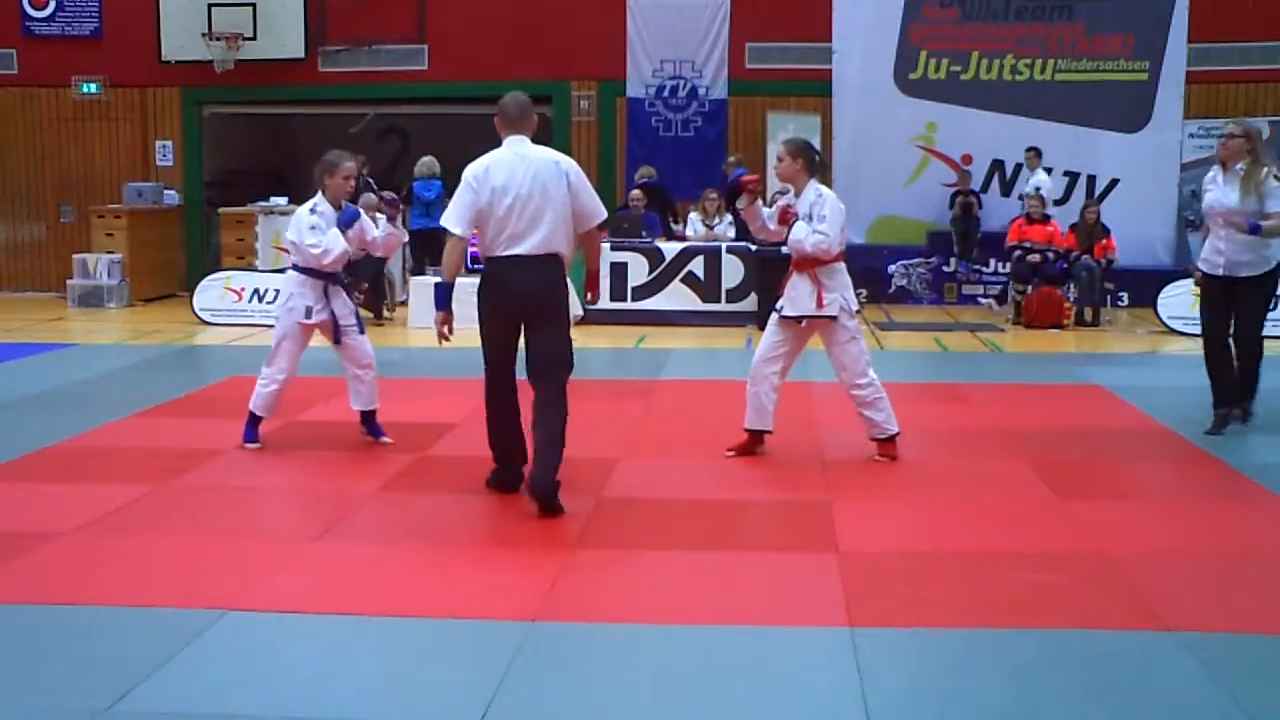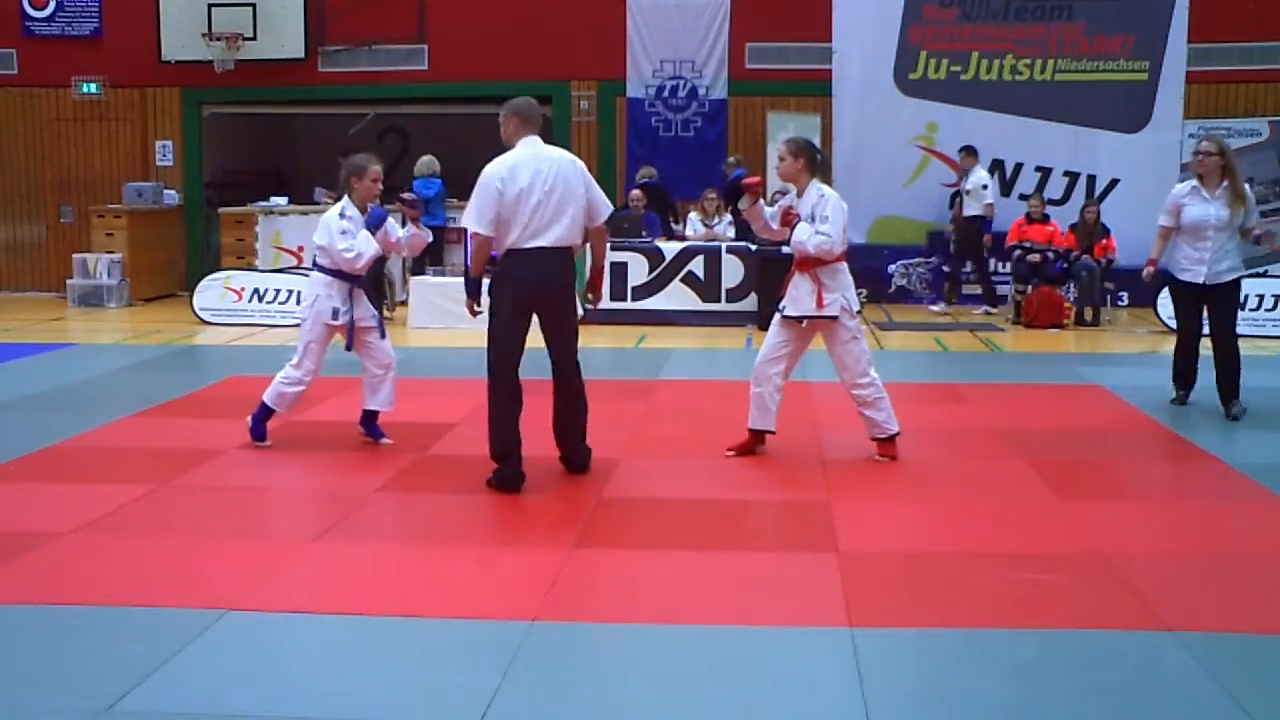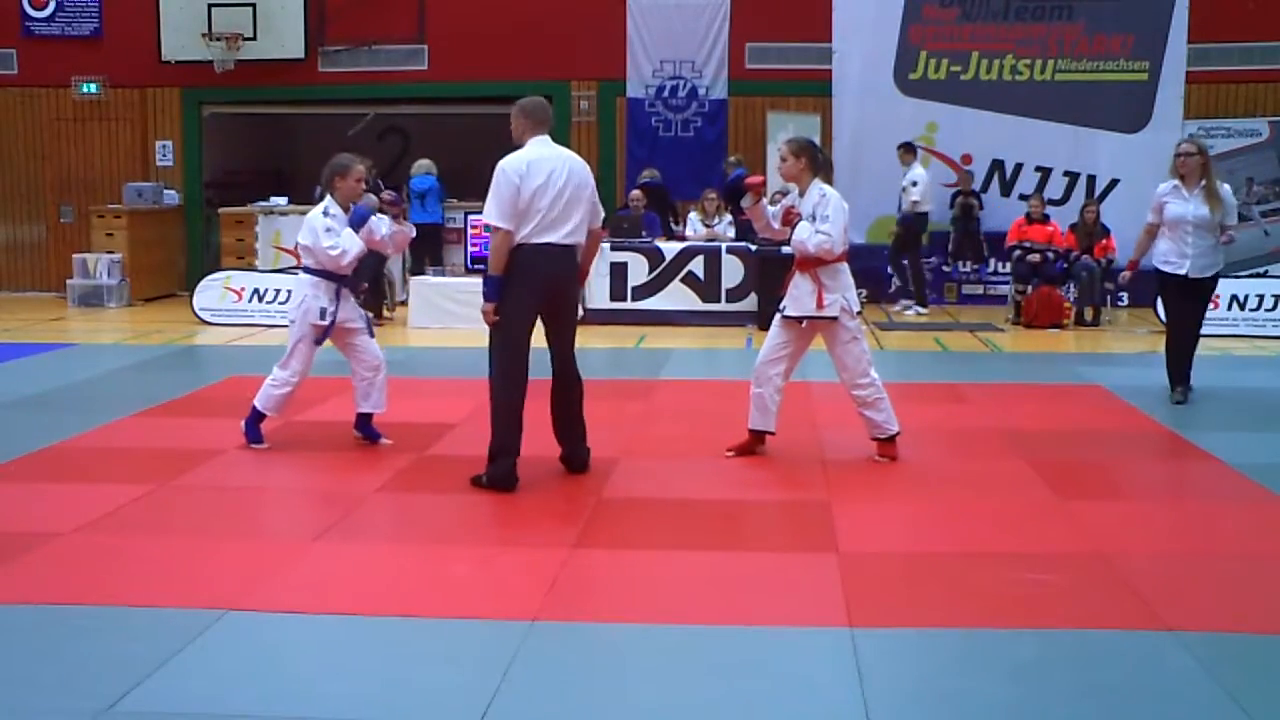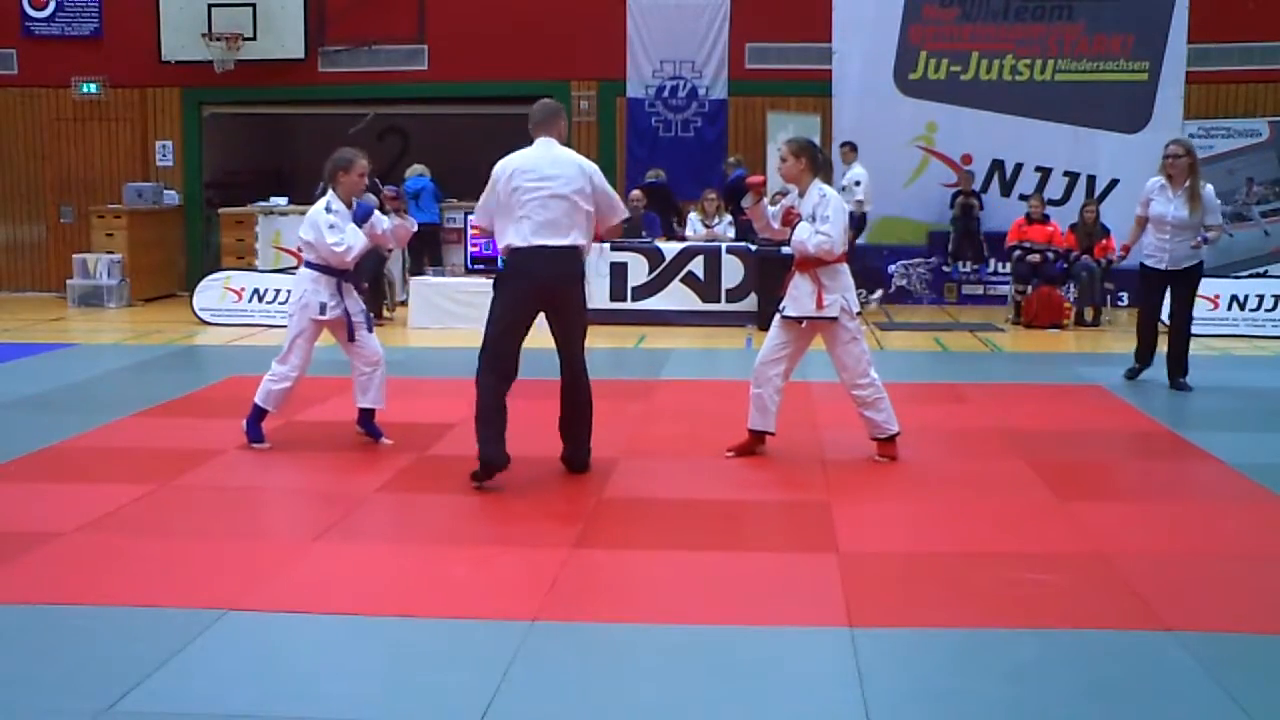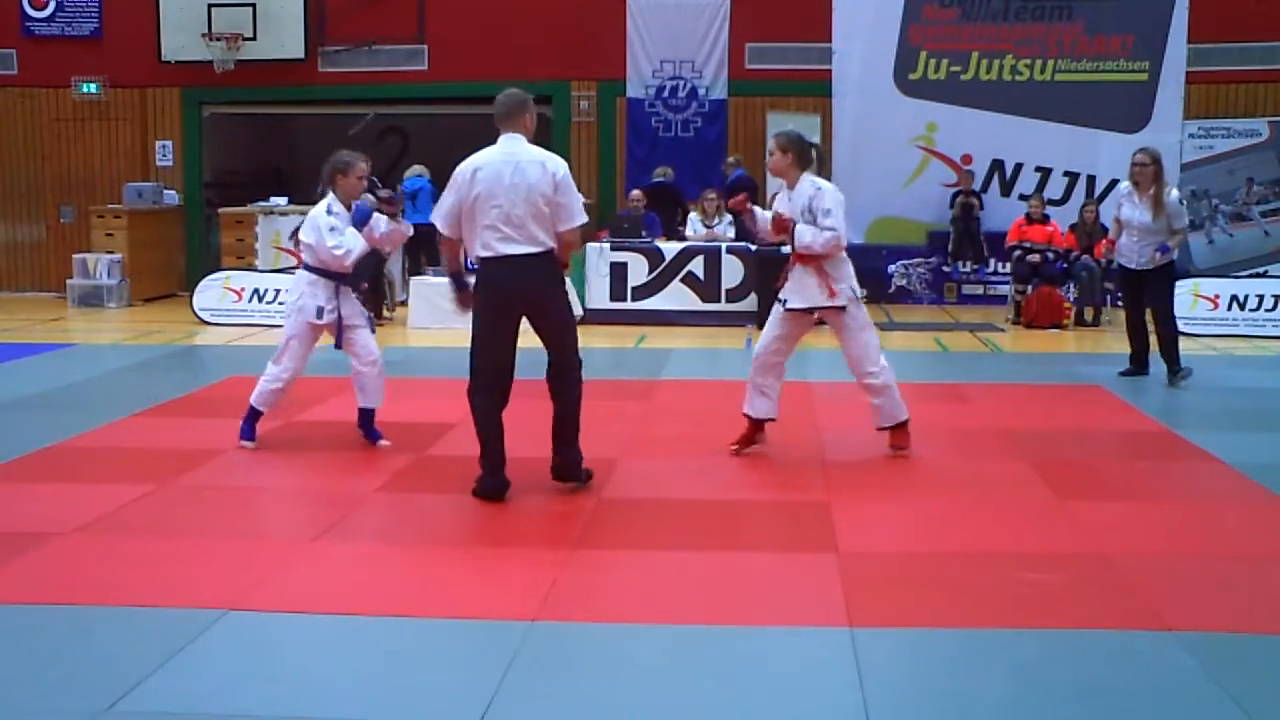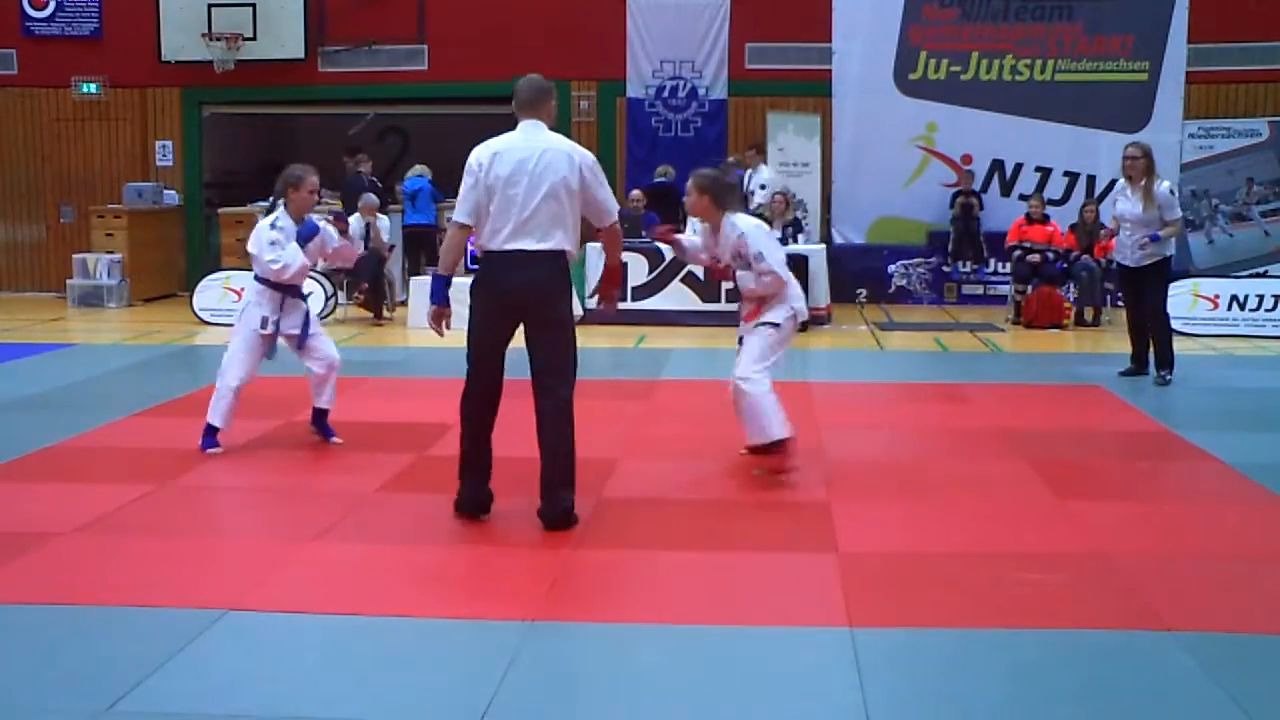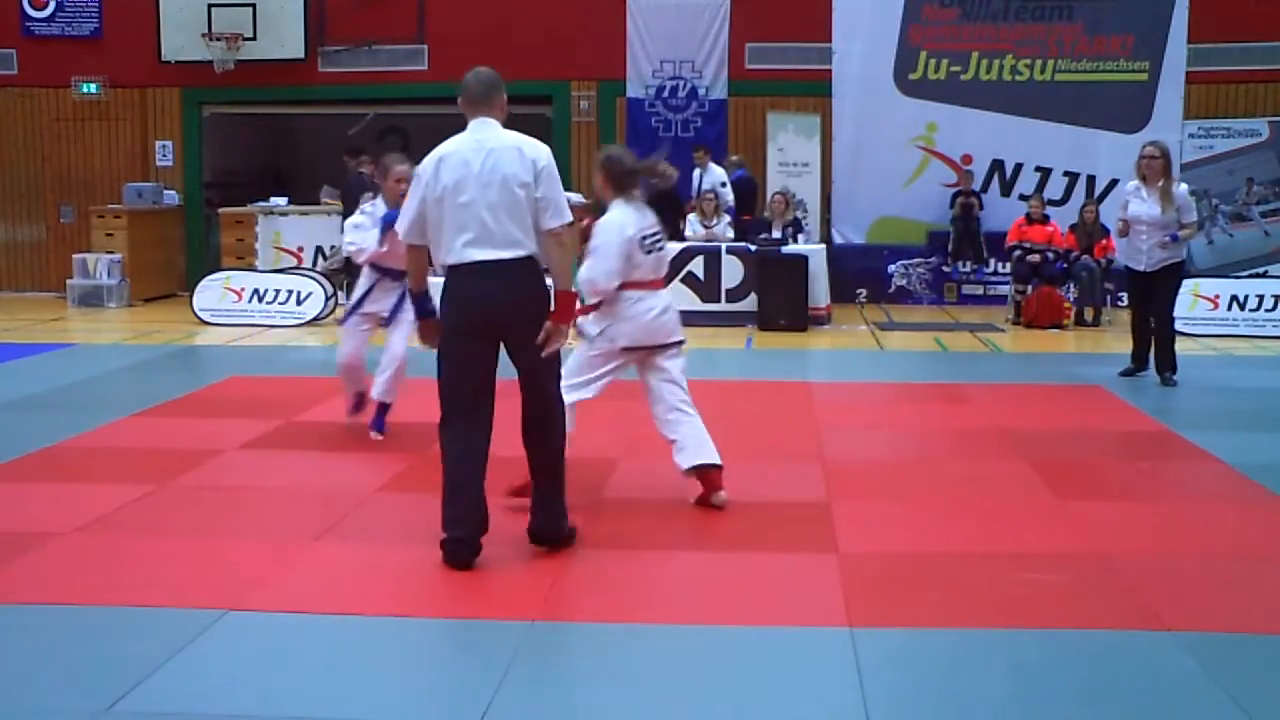
dt=0.5s
person 1, frame 1
left shoulder: (480, 170)
right shoulder: (562, 165)
left elbow: (458, 239)
right elbow: (590, 232)
left wrist: (444, 299)
right wrist: (593, 276)
left hip: (499, 279)
right hip: (546, 278)
left knee: (500, 377)
right knee: (550, 381)
left ankle: (509, 469)
right ankle: (543, 472)
person 1, frame 2
left shoulder: (498, 169)
right shoulder: (571, 164)
left elbow: (482, 237)
right elbow: (598, 227)
left wrist: (473, 283)
right wrist: (596, 275)
left hip: (515, 271)
right hip: (559, 269)
left knee: (503, 371)
right knee: (565, 364)
left ankle: (508, 468)
right ankle: (575, 454)
person 1, frame 3
left shoulder: (512, 165)
right shoulder: (578, 164)
left elbow: (502, 234)
right elbow: (595, 231)
left wrist: (491, 290)
right wrist: (579, 274)
left hip: (525, 267)
right hip: (563, 266)
left knee: (509, 368)
right knee: (564, 360)
left ankle: (502, 469)
right ankle: (575, 453)
person 1, frame 4
left shoulder: (507, 166)
right shoulder: (584, 167)
left elbow: (484, 223)
right elbow: (614, 223)
left hip: (521, 268)
right hip: (566, 268)
left knee: (496, 363)
right knee: (572, 362)
left ankle: (492, 452)
right ankle: (577, 453)
person 1, frame 5
left shoulder: (471, 168)
right shoulder: (552, 165)
left elbow: (449, 235)
right elbow: (571, 235)
left wrist: (460, 282)
left hip: (494, 279)
right hip: (541, 275)
left knee: (489, 381)
right knee: (565, 366)
left ankle: (494, 475)
right ankle: (567, 459)
person 1, frame 6
left shoulder: (485, 154)
right shoulder: (576, 156)
left elbow: (460, 226)
right elbow: (610, 226)
left wrist: (440, 288)
right wrist: (611, 276)
left hip: (496, 276)
right hip: (548, 277)
left knee: (481, 384)
right knee: (554, 390)
left ankle: (473, 491)
right ankle: (557, 503)
person 1, frame 7
left shoulder: (436, 161)
right shoulder: (532, 152)
left elbow: (414, 246)
right elbow: (558, 234)
left wrist: (423, 306)
right wrist: (564, 304)
left hip: (463, 292)
right hip: (521, 287)
left knee: (463, 416)
right knee: (543, 403)
left ankle: (461, 538)
right ankle: (548, 519)
person 2, frame 1
left shoulder: (824, 199)
right shoulder: (790, 201)
left elbow: (826, 245)
right elbow: (764, 230)
left wrist: (793, 226)
right wrist: (750, 200)
left hip: (828, 292)
right hip: (797, 290)
left knee: (856, 372)
right knee: (764, 364)
left ankle: (885, 437)
right ankle: (755, 436)
person 2, frame 2
left shoulder: (827, 198)
right shoulder: (793, 200)
left elbow: (829, 246)
right elbow: (767, 229)
left wrist: (796, 226)
right wrist: (752, 201)
left hip: (831, 291)
right hip: (800, 289)
left knee: (857, 371)
right knee: (767, 365)
left ankle: (886, 436)
right ankle: (756, 436)
person 2, frame 3
left shoulder: (828, 198)
right shoulder: (795, 200)
left elbow: (830, 246)
right elbow: (768, 228)
left wrist: (797, 226)
right wrist: (755, 200)
left hip: (831, 291)
right hip: (801, 289)
left knee: (857, 371)
right knee: (768, 364)
left ankle: (886, 436)
right ankle: (757, 436)
person 2, frame 4
left shoulder: (828, 199)
right shoulder: (795, 200)
left elbow: (829, 247)
right elbow: (768, 227)
left wrist: (797, 227)
right wrist: (756, 199)
left hip: (830, 292)
right hip: (801, 289)
left knee: (857, 372)
right knee: (768, 364)
left ankle: (886, 436)
right ankle: (756, 436)
person 2, frame 5
left shoulder: (822, 191)
right shoulder: (786, 195)
left elbow: (835, 239)
right elbow: (772, 231)
left wrist: (792, 231)
right wrist: (750, 213)
left hip: (833, 283)
right hip: (799, 281)
left knee: (865, 361)
right knee: (767, 354)
left ankle: (897, 426)
right ankle: (756, 427)
person 2, frame 6
left shoulder: (748, 229)
right shoulder: (714, 228)
left elbow: (775, 278)
right elbow: (704, 253)
left wrist: (733, 275)
right wrist: (676, 241)
left hip: (780, 305)
right hip: (756, 307)
left knee: (748, 378)
right knee: (750, 377)
left ankle: (776, 447)
right ankle: (771, 440)
person 2, frame 7
left shoulder: (611, 223)
right shoulder: (647, 216)
left elbow: (598, 284)
left hip: (624, 318)
right hip: (660, 314)
left knee: (565, 391)
right knee: (673, 404)
right ankle: (712, 481)
person 3, frame 1
left shoulder: (352, 214)
right shoulder: (307, 214)
left elbow: (379, 247)
right elbow: (318, 255)
right wrist: (341, 230)
left hip: (333, 294)
right hip: (301, 293)
left knee: (362, 358)
right knee: (279, 366)
left ankle: (369, 421)
right ankle: (251, 425)
person 3, frame 2
left shoulder: (374, 216)
right shoulder: (336, 218)
left elbow: (407, 246)
right elbow: (352, 260)
left wrist: (414, 221)
right wrist: (371, 231)
left hip: (353, 296)
right hip: (326, 294)
left knee: (382, 359)
right knee: (304, 367)
left ankle: (369, 422)
right ankle: (259, 419)
person 3, frame 3
left shoulder: (356, 214)
right shoulder: (319, 217)
left elbow: (390, 245)
right elbow: (337, 258)
right wrist: (355, 229)
left hip: (341, 297)
right hip: (314, 296)
left knee: (371, 360)
right knee: (292, 368)
left ankle: (364, 425)
right ankle: (253, 423)
person 3, frame 4
left shoulder: (360, 209)
right shoulder: (322, 212)
left elbow: (394, 238)
right elbow: (341, 253)
right wrist: (359, 224)
left hip: (343, 291)
right hip: (315, 291)
left knee: (371, 355)
right knee: (292, 361)
left ankle: (366, 421)
right ankle: (254, 421)
person 3, frame 5
left shoulder: (358, 212)
right shoulder: (322, 215)
left elbow: (390, 242)
right elbow: (340, 257)
left wrist: (393, 217)
right wrist: (358, 228)
left hip: (342, 294)
right hip: (312, 293)
left knee: (368, 357)
right knee: (287, 364)
left ankle: (367, 424)
right ankle: (249, 422)
person 3, frame 6
left shoulder: (314, 227)
right shoulder: (269, 228)
left elbow: (346, 259)
right elbow: (279, 270)
left wrist: (344, 233)
right wrist: (301, 243)
left hip: (294, 303)
right hip: (263, 304)
left knee: (328, 359)
right knee: (236, 372)
left ankle: (320, 421)
right ankle: (210, 432)
person 3, frame 7
right shoulder: (366, 214)
right elbow: (357, 251)
right wrist: (381, 229)
left hip: (405, 290)
right hip: (372, 287)
left knee: (396, 354)
right knee: (349, 355)
left ankle: (380, 409)
right ankle: (359, 393)
person 4, frame 1
right shoulder: (1211, 179)
left wrist: (1252, 227)
right wrist: (1200, 266)
right hip: (1215, 269)
left knee: (1248, 338)
right knee: (1213, 336)
left ankle: (1244, 401)
right ankle: (1223, 405)
person 4, frame 2
left shoulder: (1241, 194)
right shoulder: (1181, 192)
left elbow: (1246, 232)
right elbow: (1163, 235)
left wrist: (1261, 238)
right wrist: (1152, 263)
left hip: (1226, 277)
right hip: (1185, 276)
left knee: (1225, 337)
right knee: (1188, 336)
left ankle: (1231, 399)
right ankle: (1182, 388)
person 4, frame 3
left shoulder: (1221, 192)
right shoulder: (1165, 191)
left elbow: (1230, 230)
right elbow: (1149, 231)
left wrist: (1228, 237)
right wrist: (1132, 265)
left hip: (1206, 271)
right hip: (1169, 268)
left knee: (1192, 327)
right knee: (1177, 326)
left ankle: (1182, 378)
right ankle: (1178, 385)
person 4, frame 4
left shoulder: (1204, 192)
right shoulder: (1153, 186)
left elbow: (1216, 231)
right elbow: (1140, 223)
left wrist: (1204, 239)
right wrist: (1126, 248)
left hip: (1187, 265)
right hip: (1152, 262)
left knee: (1181, 319)
right knee: (1147, 314)
left ankle: (1177, 375)
right ankle: (1142, 360)
person 4, frame 5
left shoulder: (1170, 197)
right shoulder: (1124, 190)
left elbow: (1180, 234)
left wrist: (1164, 248)
right wrist: (1112, 240)
left hip: (1160, 266)
right hip: (1127, 263)
left knee: (1162, 313)
right knee: (1133, 314)
left ankle: (1174, 367)
right ankle: (1139, 363)
person 4, frame 6
left shoulder: (1162, 189)
right shoulder: (1120, 187)
left elbow: (1176, 227)
left wrist: (1154, 237)
right wrist: (1112, 230)
left hip: (1155, 261)
right hip: (1125, 260)
left knee: (1156, 312)
right knee: (1134, 312)
left ankle: (1164, 368)
right ankle: (1139, 362)
person 4, frame 7
left shoulder: (1179, 191)
right shoulder: (1130, 189)
left elbow: (1190, 229)
left wrist: (1174, 238)
right wrist: (1122, 229)
left hip: (1169, 264)
right hip: (1135, 263)
left knee: (1162, 315)
right knee: (1139, 313)
left ankle: (1166, 370)
right ankle: (1139, 360)
